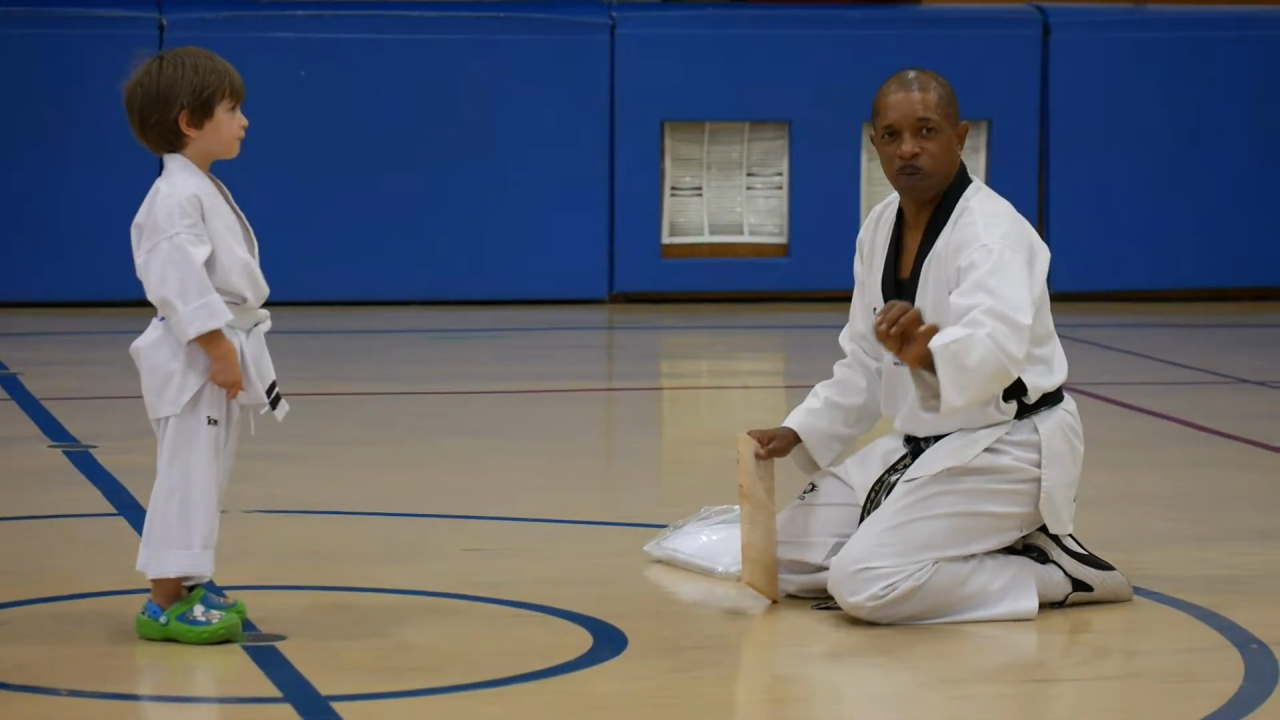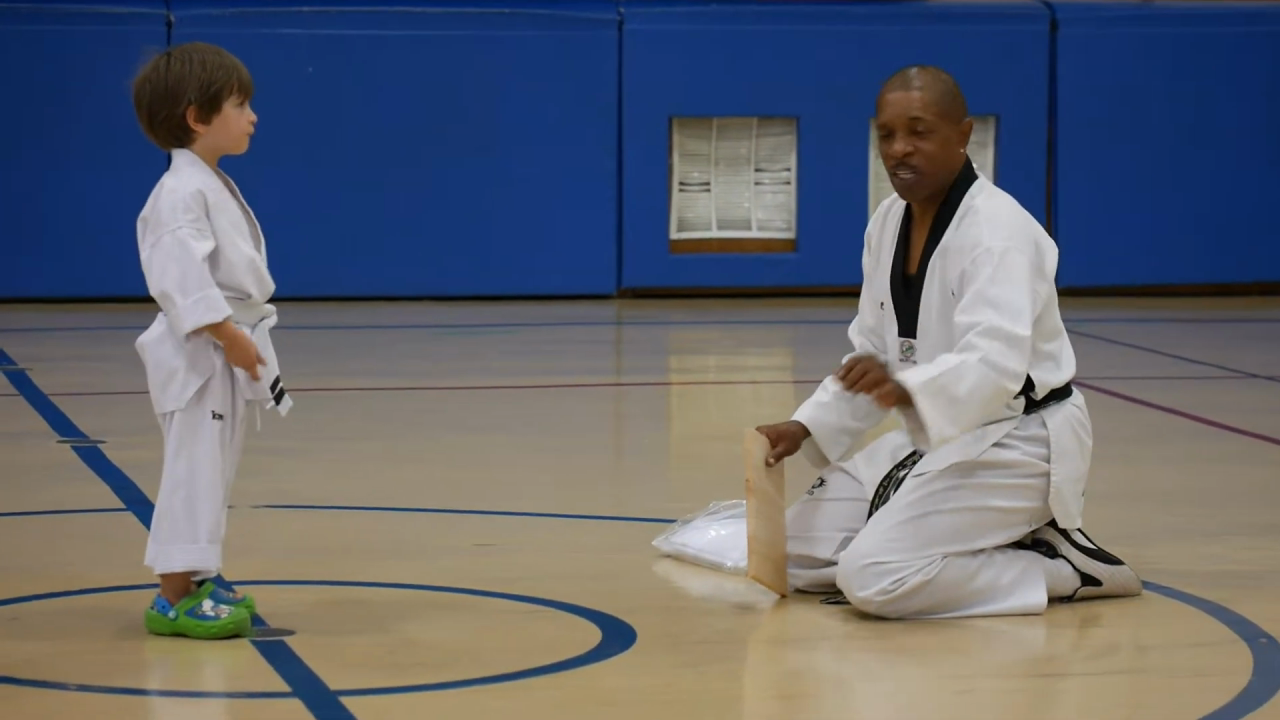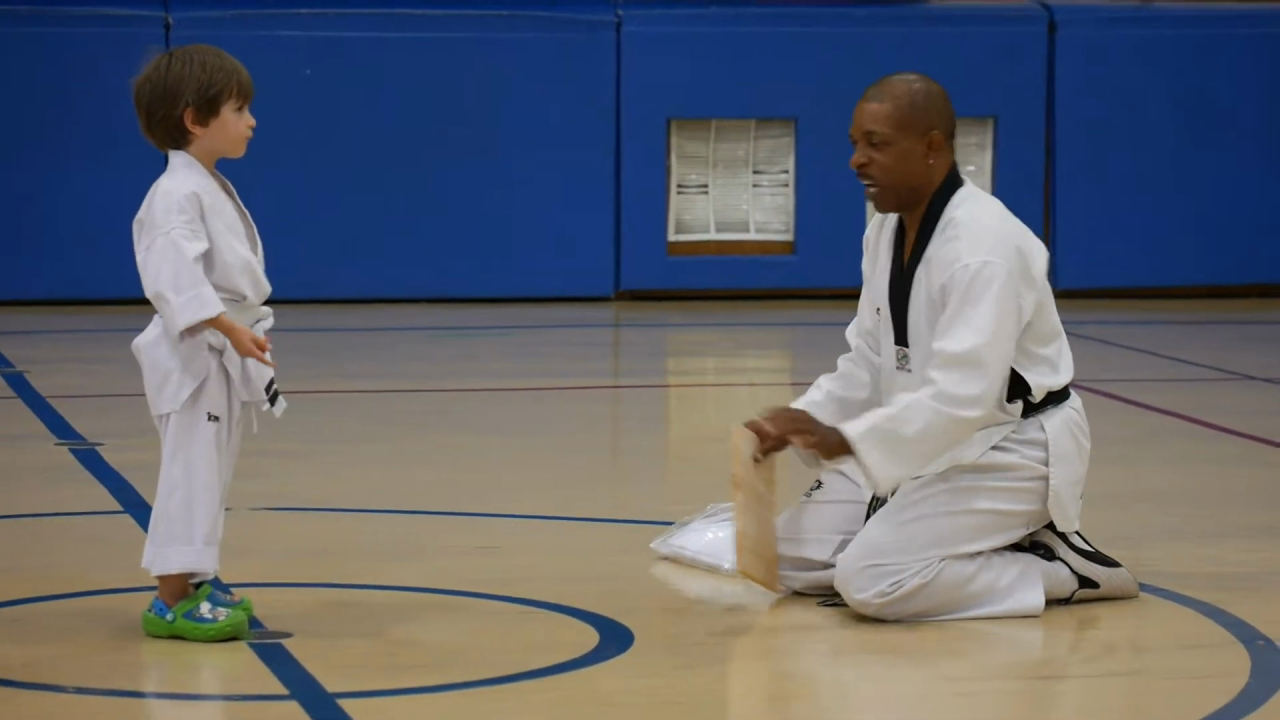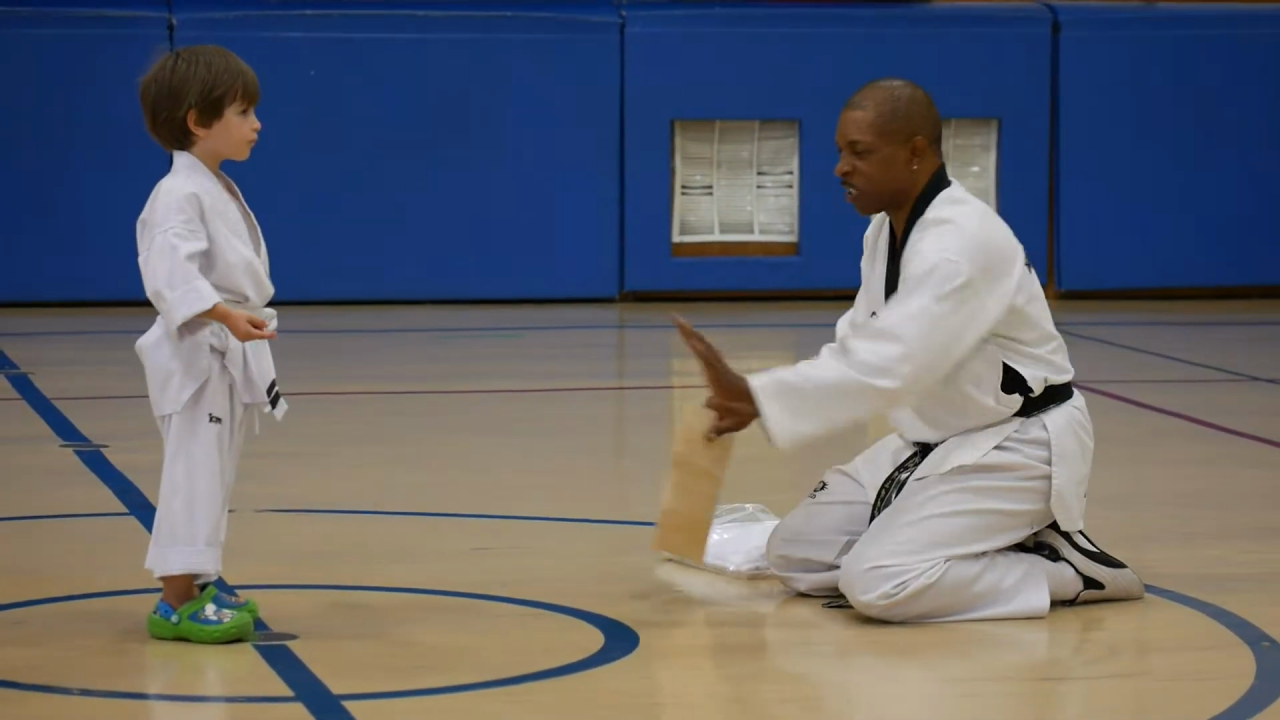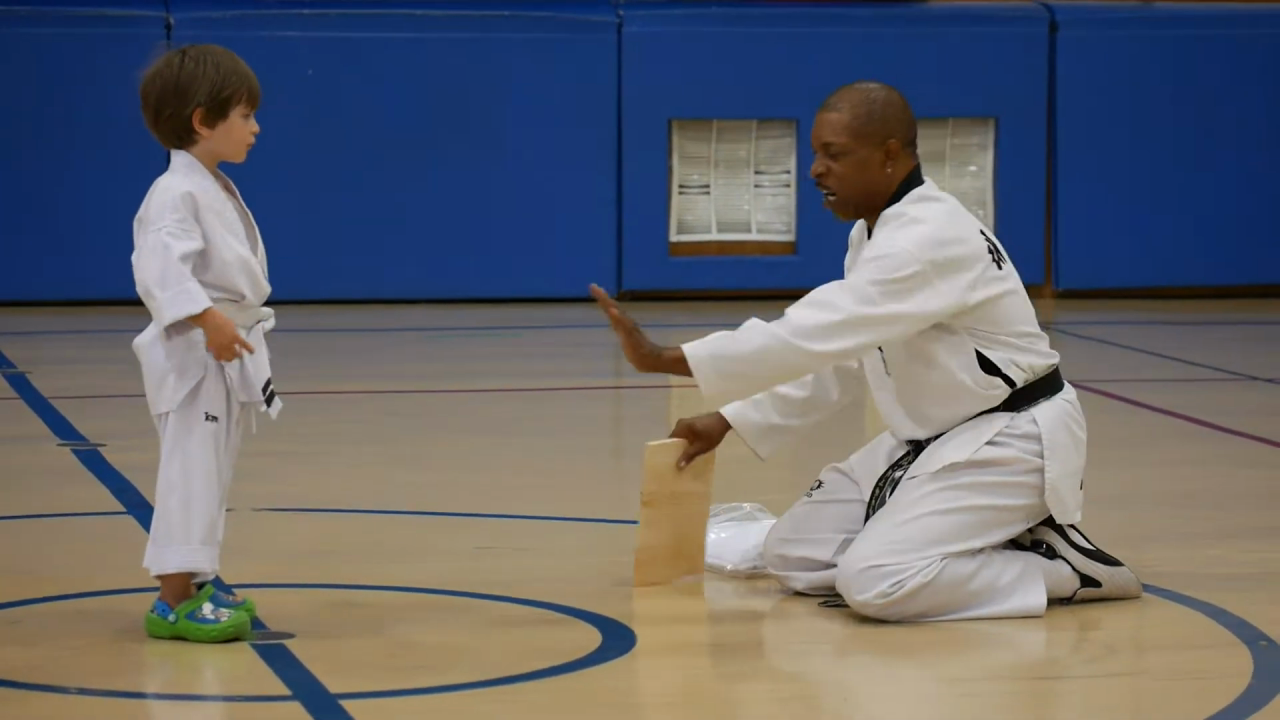
dt=0.2s
person 1, frame 1
left shoulder: (205, 190)
right shoulder: (178, 197)
right elbow: (182, 287)
left wrist: (230, 352)
right wrist: (221, 353)
left hip: (219, 354)
right hip: (195, 358)
left knee: (206, 474)
right knee: (187, 475)
left ankle: (189, 587)
right ankle: (165, 603)
person 1, frame 2
left shoulder: (214, 186)
right shoulder: (183, 192)
right elbow: (181, 279)
left wrist: (239, 339)
right wrist: (230, 337)
left hip: (224, 349)
right hip: (200, 353)
left knee: (214, 468)
right knee: (194, 470)
left ankle: (197, 581)
right ankle: (174, 598)
person 1, frame 3
left shoulder: (212, 188)
right shoulder: (178, 193)
right elbow: (174, 278)
left wrist: (238, 335)
right wrist: (229, 329)
left hip: (222, 353)
right hip: (196, 354)
left knee: (211, 471)
right knee: (191, 472)
left ankle: (194, 583)
right ankle: (172, 599)
person 1, frame 4
left shoulder: (219, 190)
right shoulder: (180, 194)
right elbow: (169, 273)
left wrist: (240, 325)
right wrist: (226, 317)
left hip: (227, 353)
right hip: (198, 354)
left knee: (214, 473)
right knee: (194, 473)
left ankle: (198, 584)
right ankle: (177, 601)
person 1, frame 5
left shoulder: (217, 188)
right shoulder: (176, 193)
right elbow: (159, 272)
left wrist: (232, 329)
right wrist: (211, 321)
left hip: (223, 354)
right hip: (194, 355)
left knee: (212, 472)
right knee: (191, 472)
left ankle: (196, 582)
right ankle: (174, 600)
person 2, frame 1
left shoulder: (993, 233)
right shoulder: (880, 226)
left elbow: (996, 350)
right elbow: (865, 363)
left wrist: (925, 351)
right wrist: (797, 433)
left hip: (1006, 448)
right hip: (920, 444)
left knee: (863, 585)
right knee: (788, 558)
left ankle: (1050, 571)
right ankle: (997, 551)
person 2, frame 2
left shoulder: (999, 232)
right shoulder: (888, 221)
left elbow: (994, 365)
right elbow: (874, 352)
left wrist: (902, 391)
right wrist: (807, 427)
left hip: (1014, 443)
right hip: (934, 437)
left knee: (872, 579)
right knee: (797, 552)
left ankle: (1059, 566)
right ankle: (1005, 545)
person 2, frame 3
left shoulder: (983, 243)
right shoulder: (888, 226)
left elbow: (961, 393)
right elbow: (871, 356)
left wrist: (846, 440)
right wrist: (800, 422)
left hip: (1012, 446)
right hip: (929, 443)
left knee: (871, 582)
right knee: (793, 556)
left ankle: (1058, 568)
right ankle: (1005, 548)
person 2, frame 4
left shoulder: (961, 243)
right shoulder: (887, 230)
left elbow: (883, 371)
right elbow: (856, 352)
left wrist: (751, 391)
right wrist: (753, 399)
left hip: (1016, 446)
right hip: (938, 441)
left knee: (877, 584)
right knee: (794, 556)
left ankle: (1064, 567)
right ankle: (1009, 548)
person 2, frame 5
left shoulder: (926, 238)
right shoulder: (876, 228)
left elbow: (811, 337)
right elbow: (836, 354)
left wrist: (665, 360)
right wrist: (727, 421)
left hip: (1010, 441)
right hip: (931, 438)
left knee: (873, 583)
right knee: (793, 556)
left ankle: (1061, 563)
right ankle: (997, 542)
